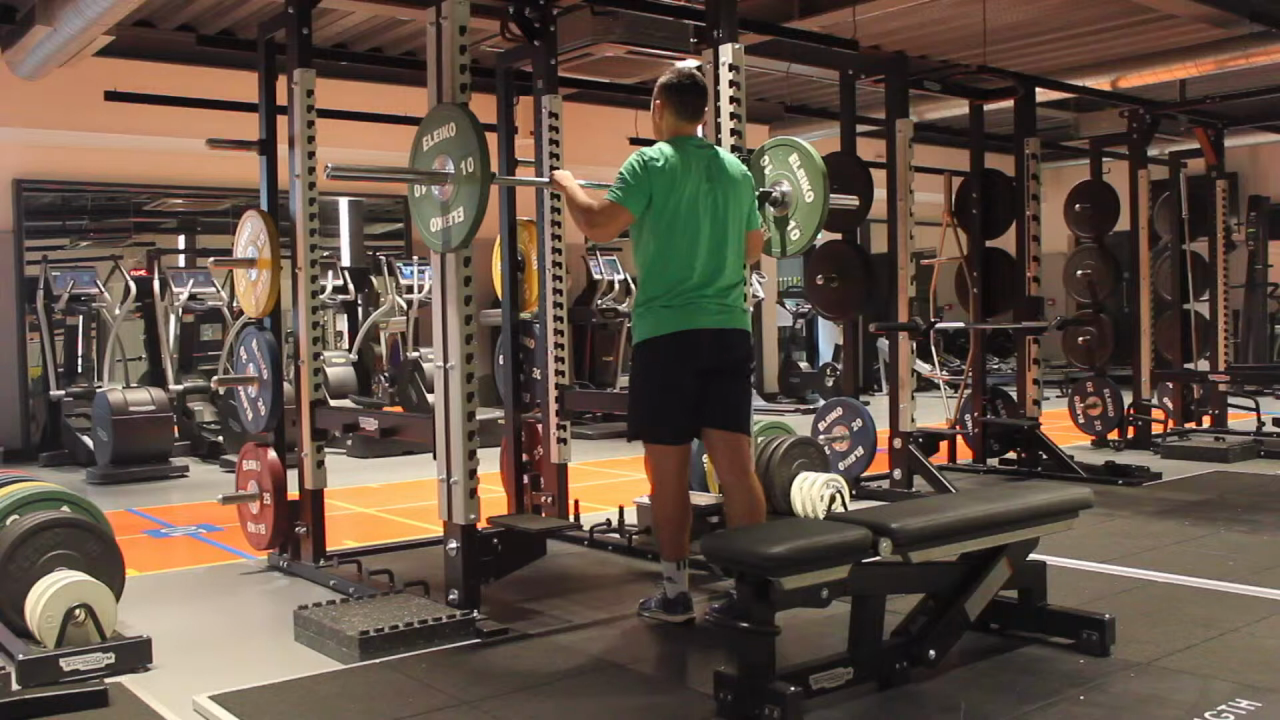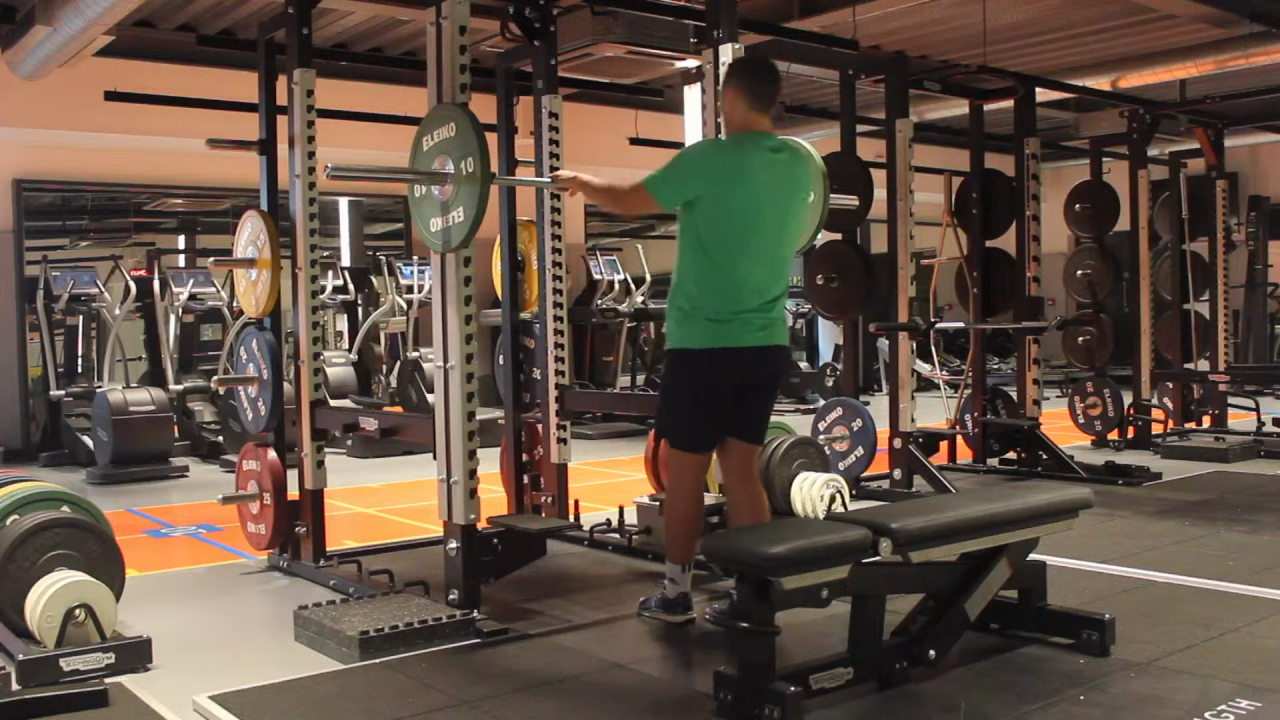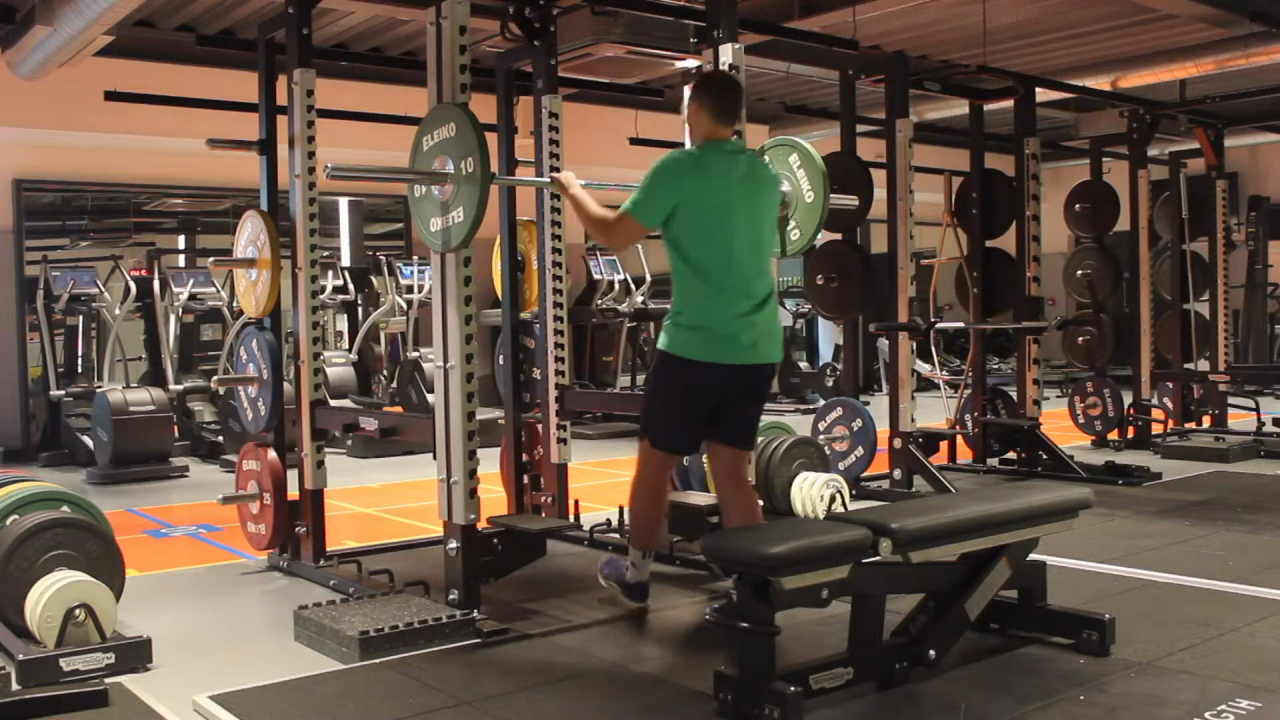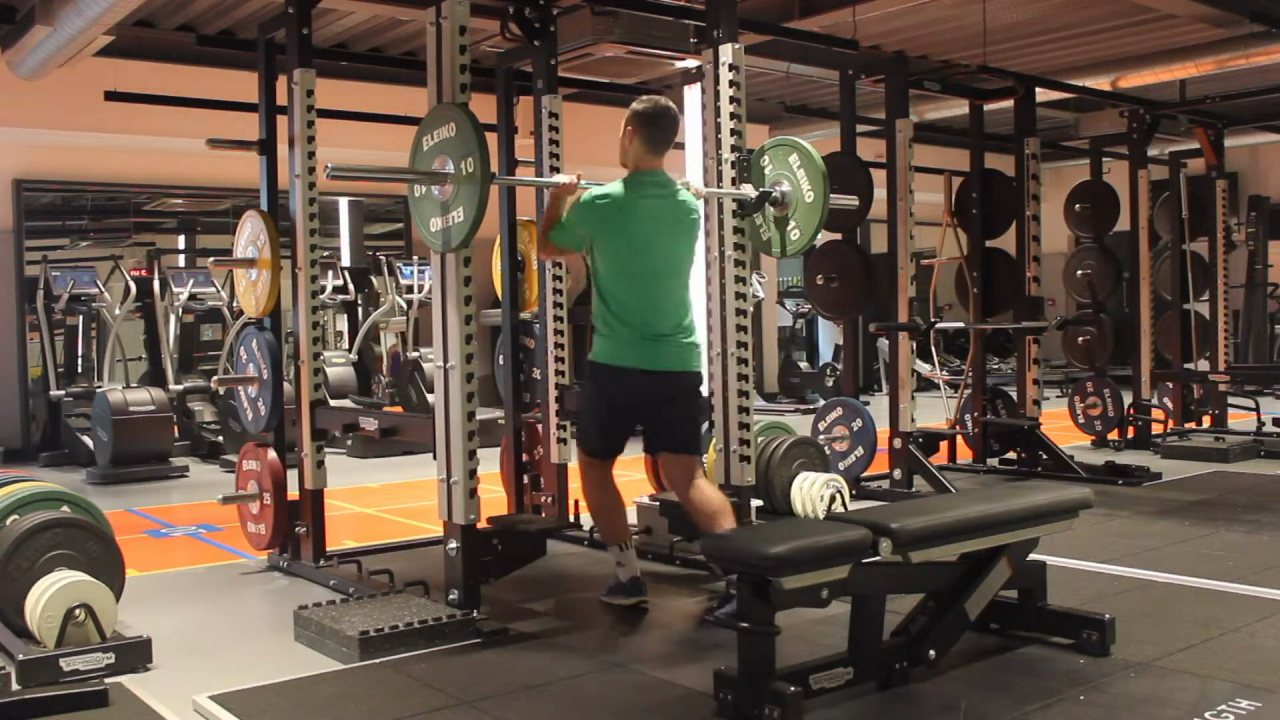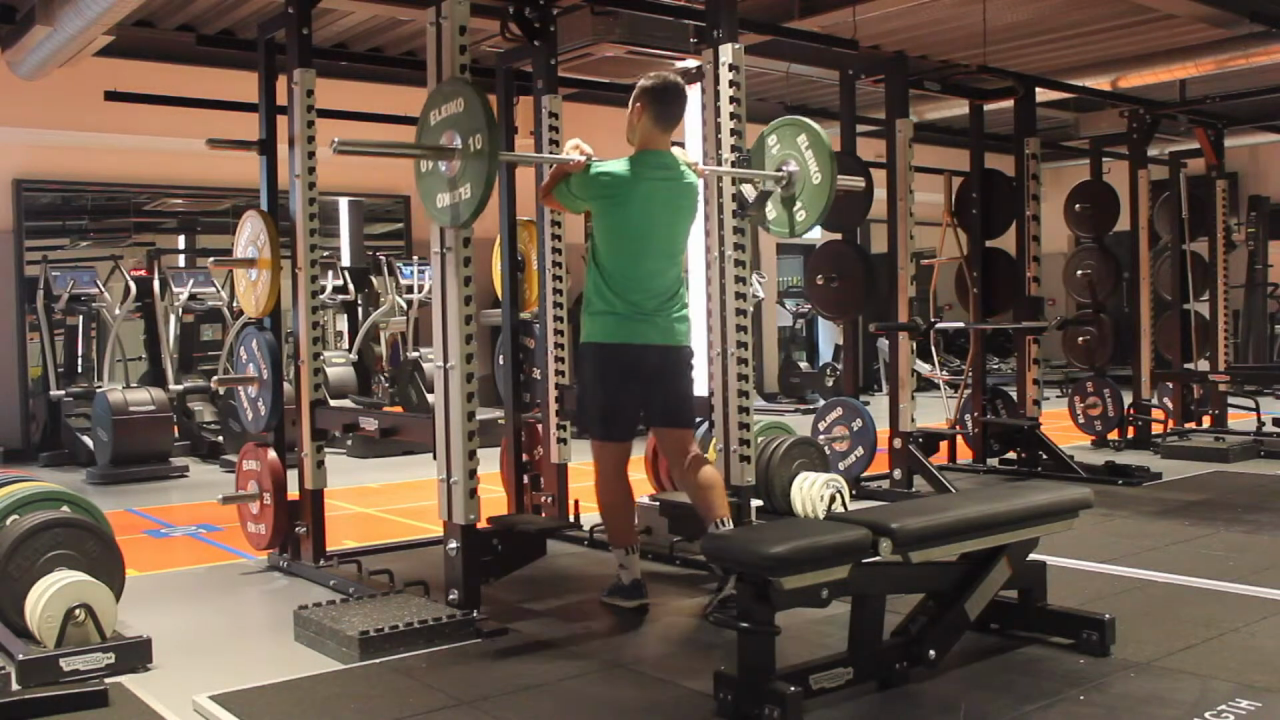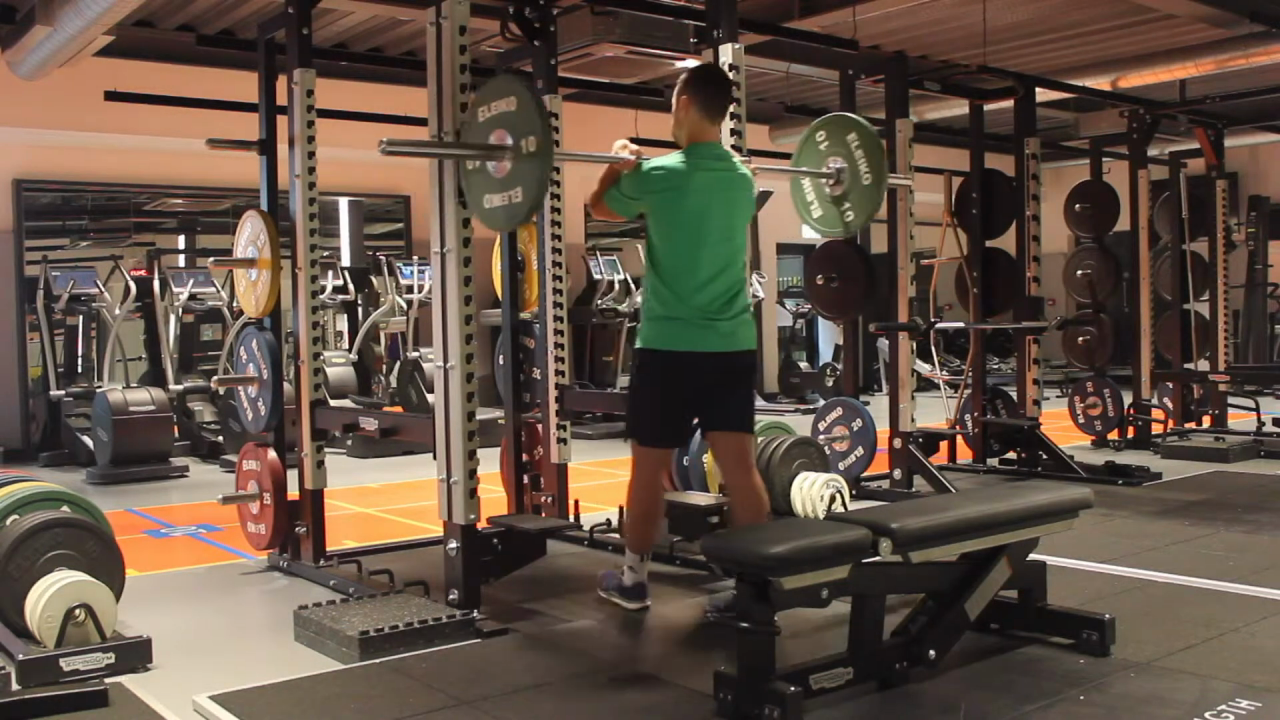
dt=0.5s
person 1, frame 1
left shoulder: (650, 162)
right shoulder: (737, 170)
left elbow: (598, 226)
left wrist: (567, 184)
left hip: (668, 334)
right hip: (730, 332)
left knee: (668, 469)
right knee: (735, 463)
left ankle: (675, 593)
person 1, frame 2
left shoulder: (711, 159)
right shoulder: (800, 166)
left elbow: (626, 202)
left wrist: (576, 180)
left hip: (704, 341)
right hip: (768, 343)
left knee: (683, 470)
right knee: (742, 469)
left ankle: (676, 593)
person 1, frame 3
left shoulder: (682, 168)
right shoulder: (766, 173)
left elbow: (613, 234)
left wrist: (571, 189)
left hip: (695, 349)
right hip: (758, 351)
left knee: (655, 462)
right knee: (732, 473)
left ankle: (634, 575)
person 1, frame 4
left shoulder: (601, 204)
right shoulder: (688, 206)
left elbow: (550, 249)
left wrist: (558, 197)
left hip: (617, 363)
right hip: (680, 362)
left knee: (595, 469)
right knee: (687, 477)
left ankle: (628, 576)
person 1, frame 5
left shoulder: (607, 179)
right shoulder: (688, 182)
left elbow: (550, 196)
left wrist: (569, 161)
right wrist: (681, 161)
left hip: (612, 341)
right hip: (670, 339)
left knee: (611, 463)
right knee: (685, 454)
left ankle: (630, 578)
person 1, frame 6
left shoulder: (658, 175)
right shoulder: (743, 178)
left elbow: (599, 207)
left wrist: (618, 165)
left hip: (668, 344)
right hip: (733, 344)
left knee: (649, 467)
right knee: (739, 465)
left ankle: (632, 580)
